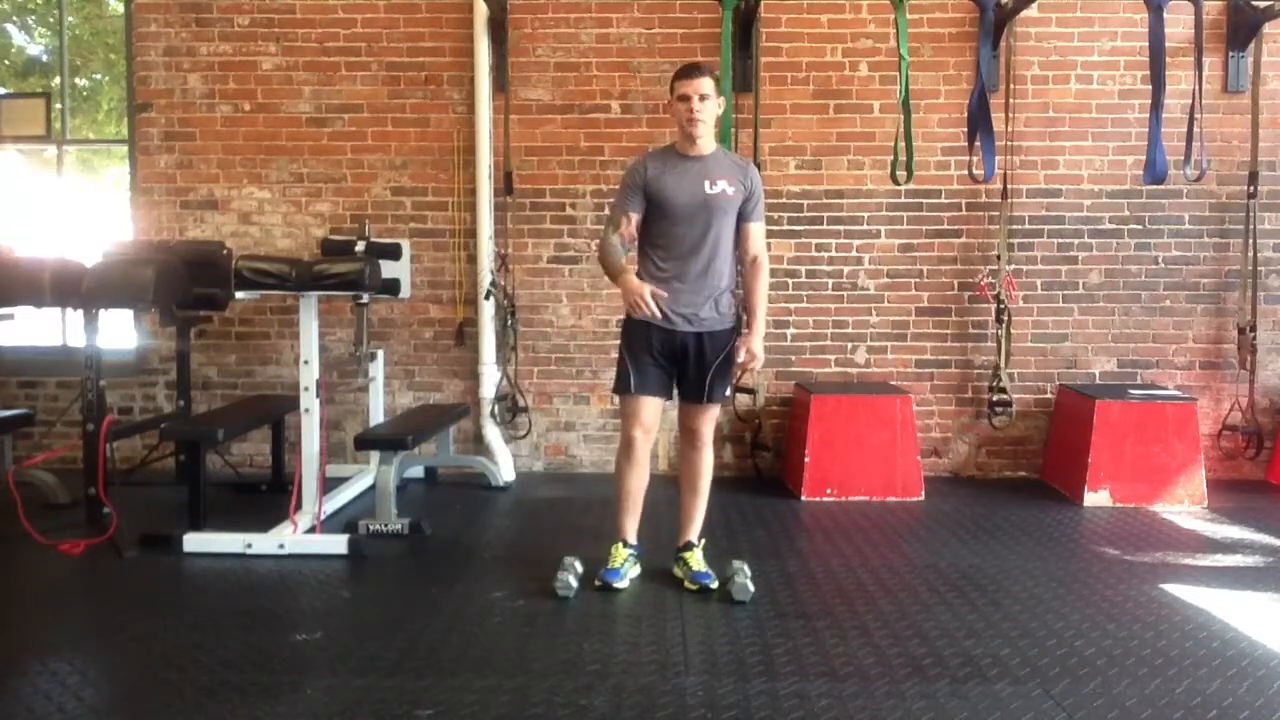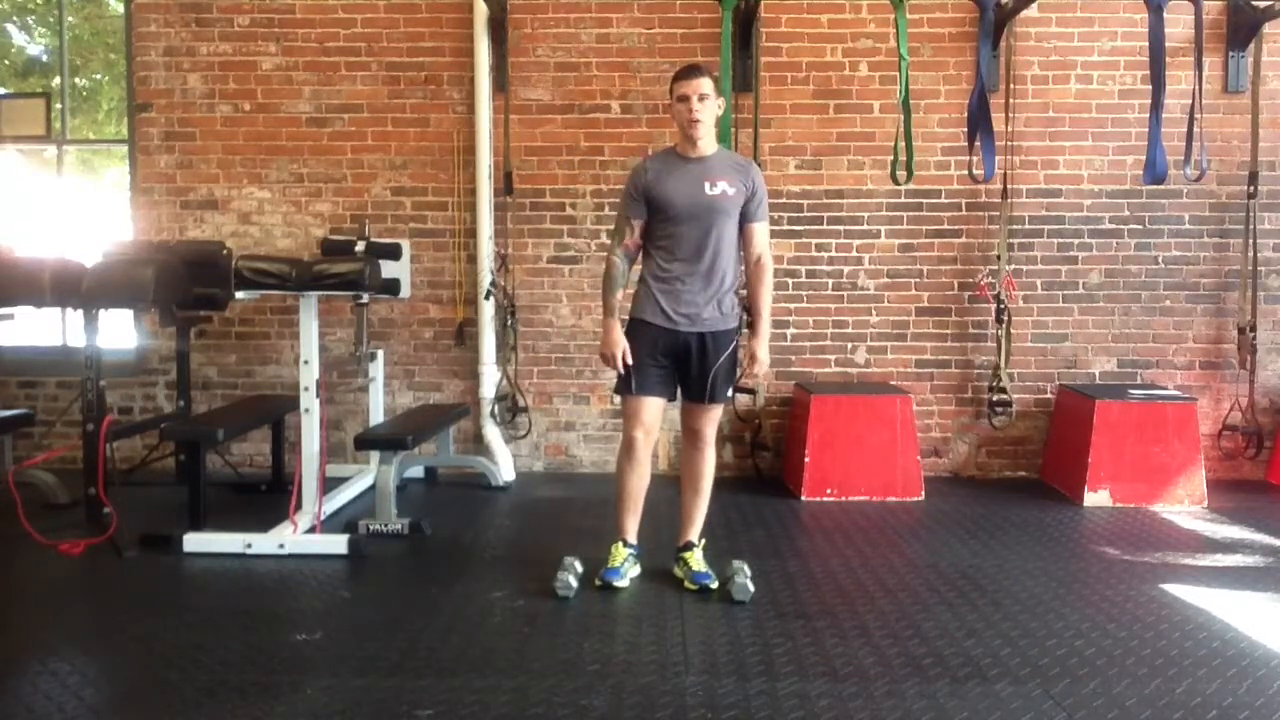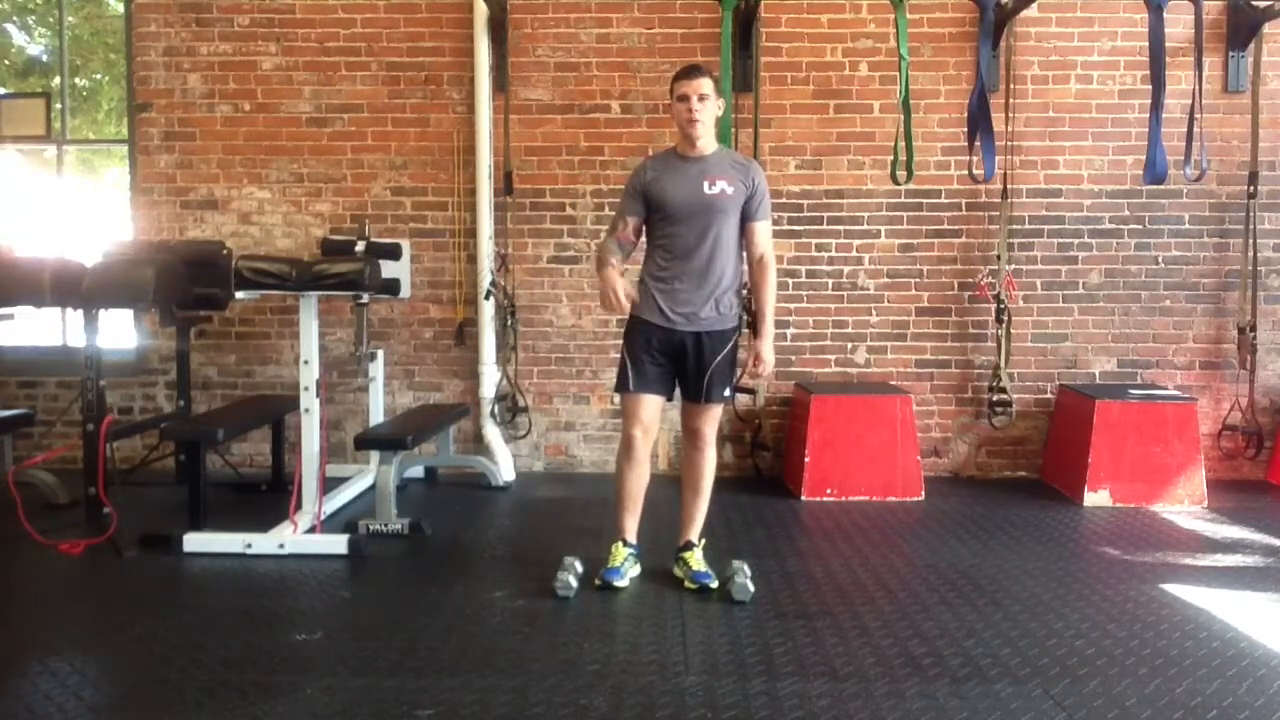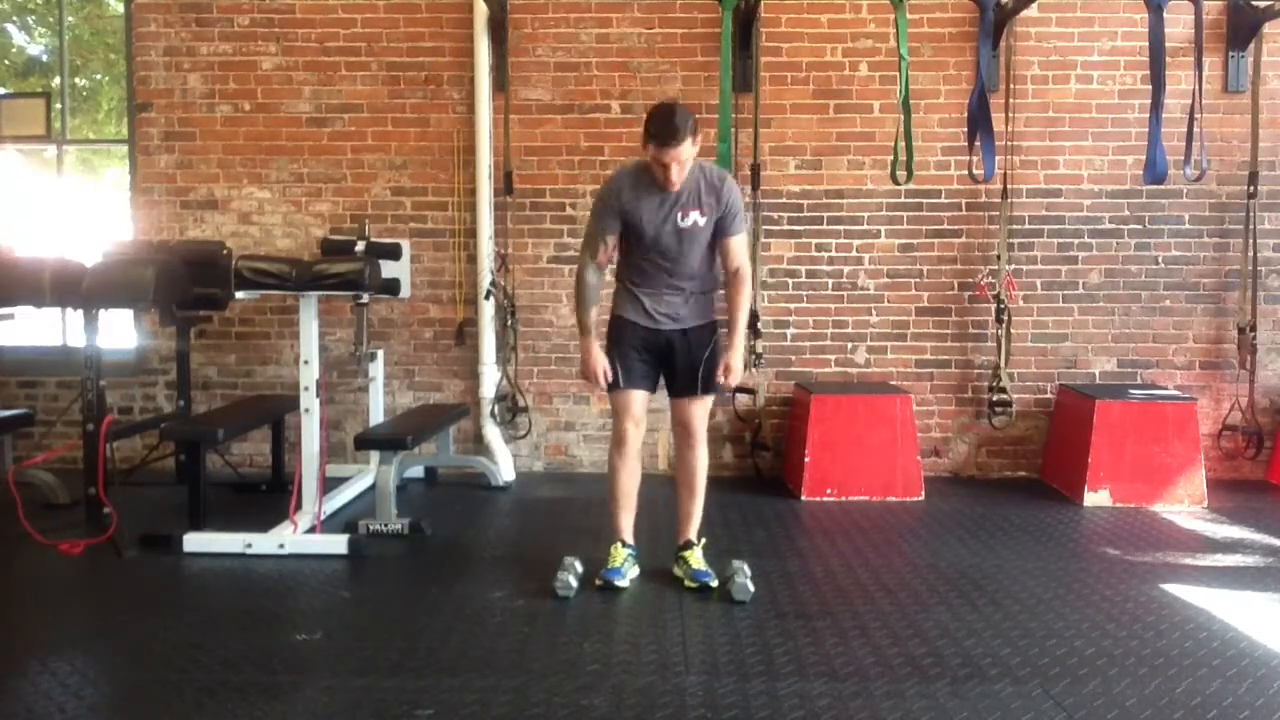
dt=0.7s
person 1, frame 1
left shoulder: (742, 174)
right shoulder: (646, 169)
left elbow: (753, 257)
right elbow: (613, 239)
left wrist: (755, 328)
right wrist: (627, 280)
left hip: (713, 327)
right hip: (651, 323)
left knee: (698, 434)
right knee: (637, 432)
left ankle: (689, 549)
right ankle: (626, 548)
person 1, frame 2
left shoulder: (744, 174)
right shoulder: (648, 173)
left elbow: (758, 259)
right elbow: (621, 253)
left wrist: (761, 334)
right wrist: (611, 323)
left hip: (715, 327)
right hip: (652, 324)
left knee: (700, 434)
right knee: (638, 434)
left ankle: (689, 548)
right ankle: (626, 548)
person 1, frame 3
left shoulder: (746, 174)
right shoulder: (649, 173)
left elbow: (761, 257)
right elbow: (617, 240)
left wrist: (765, 333)
right wrist: (609, 272)
left hip: (715, 326)
right hip: (652, 324)
left knee: (701, 435)
right knee: (637, 433)
left ankle: (689, 549)
right ankle: (626, 547)
person 1, frame 4
left shoulder: (720, 188)
right shoulder: (619, 188)
left elbow: (738, 271)
right elbow: (591, 267)
left wrist: (736, 345)
right wrist: (589, 341)
left hip: (695, 324)
right hip: (633, 322)
left knee: (692, 431)
right knee: (627, 429)
left ankle: (689, 548)
right ankle: (623, 548)
